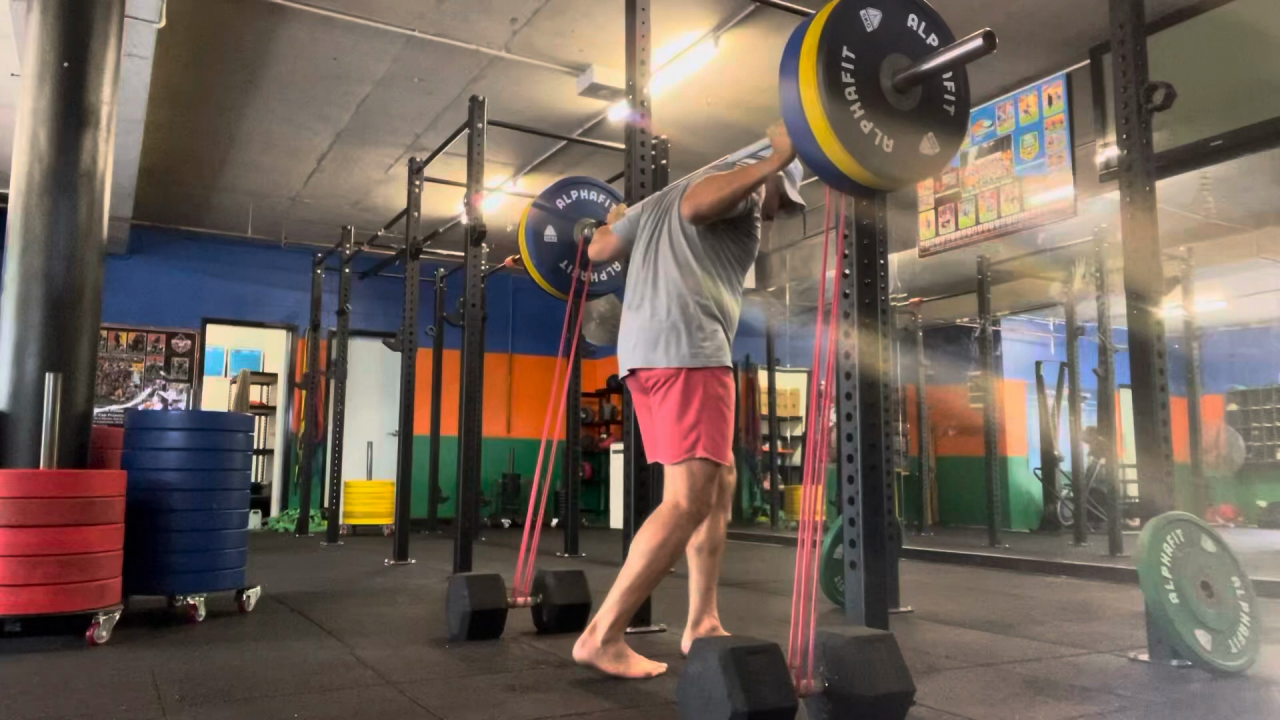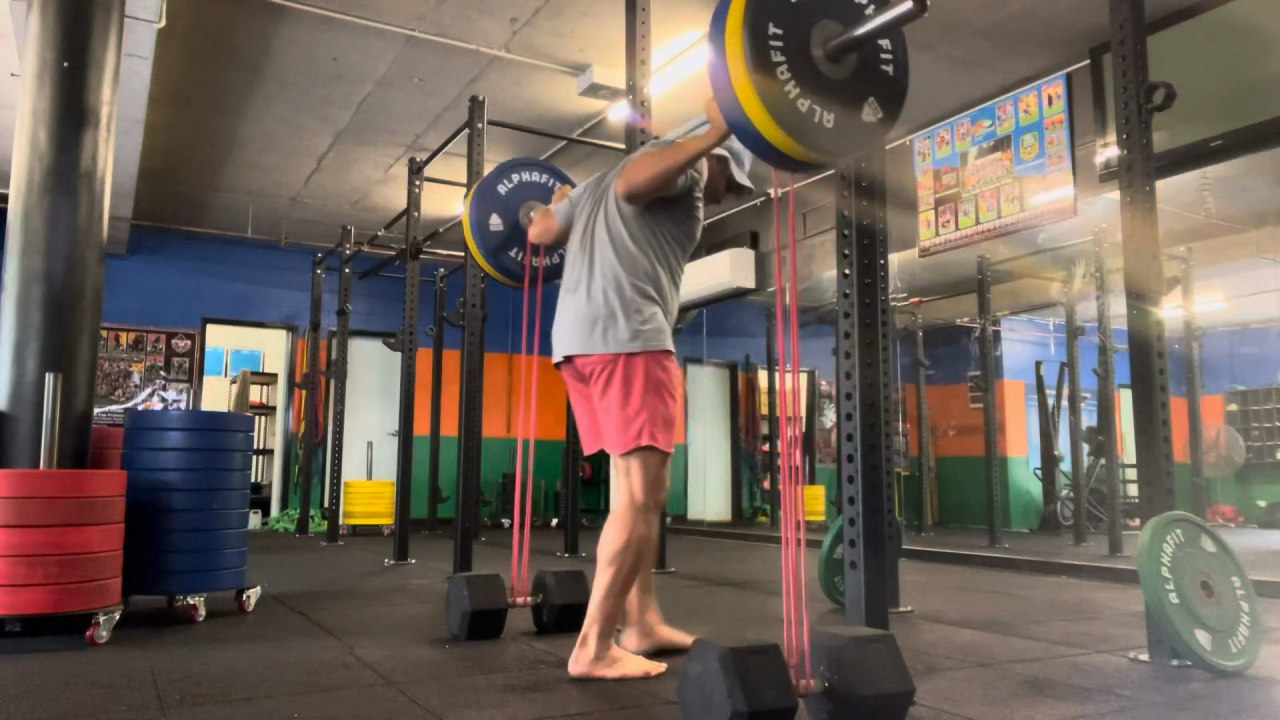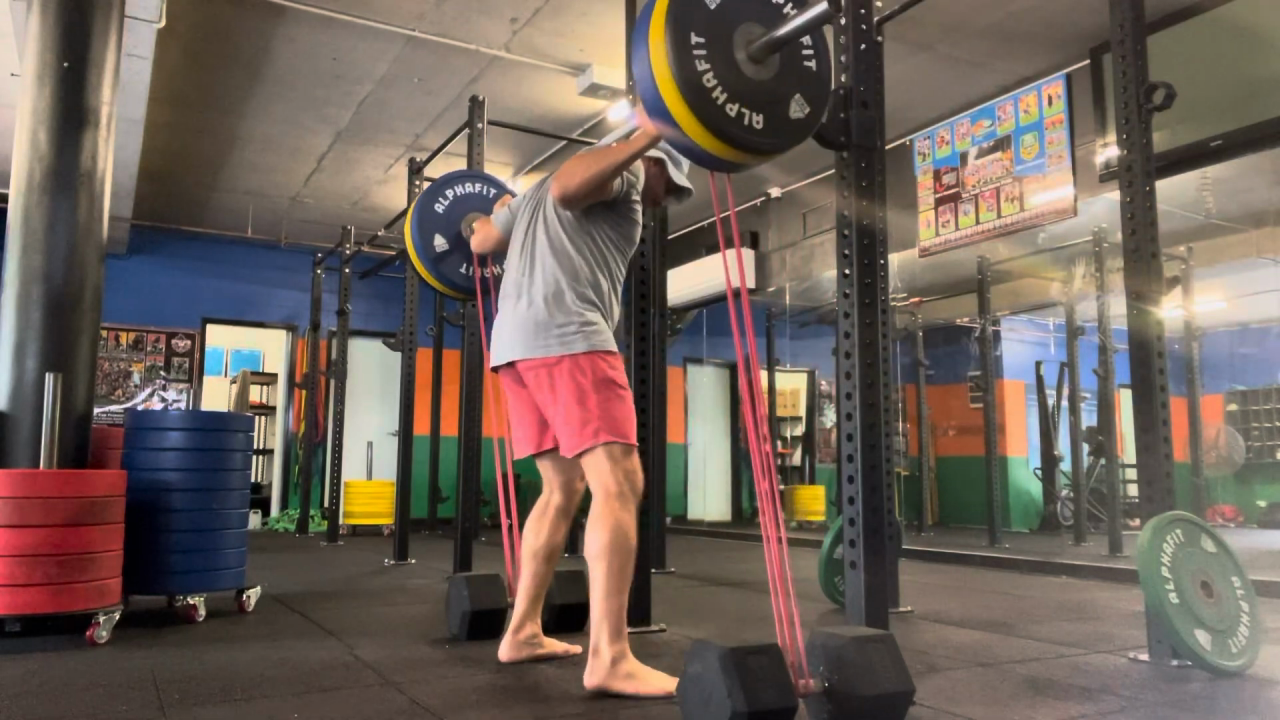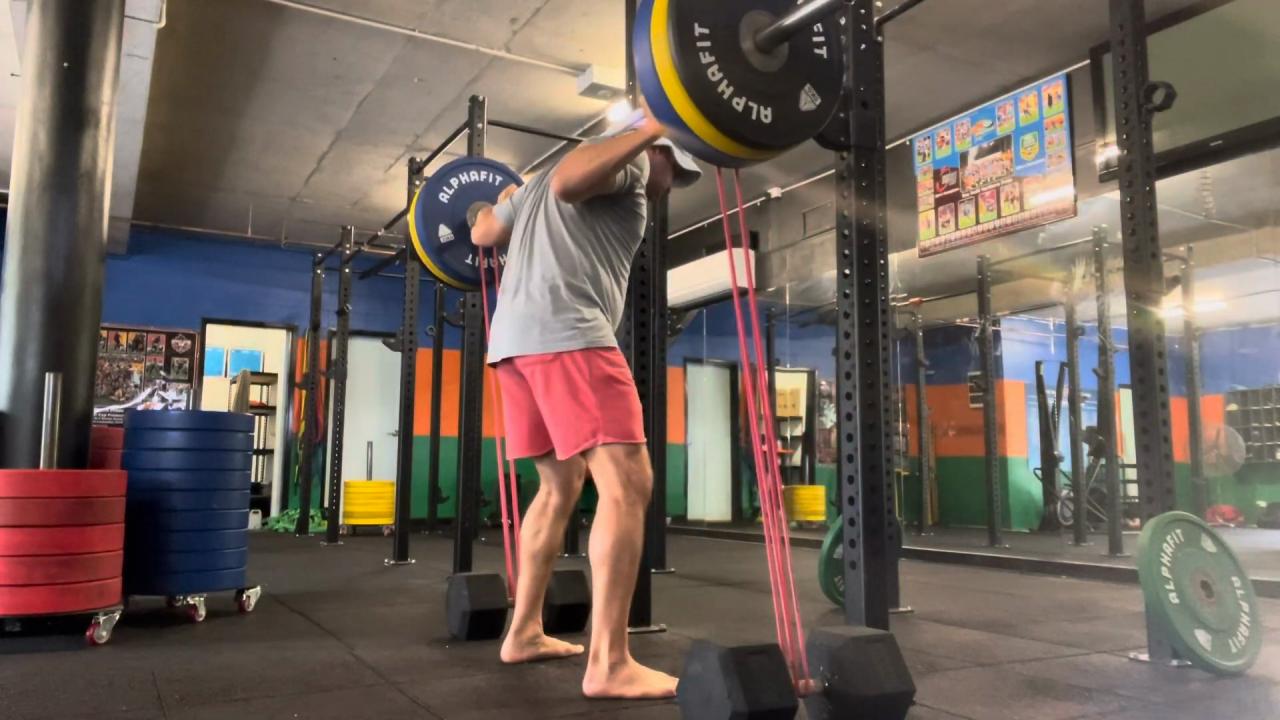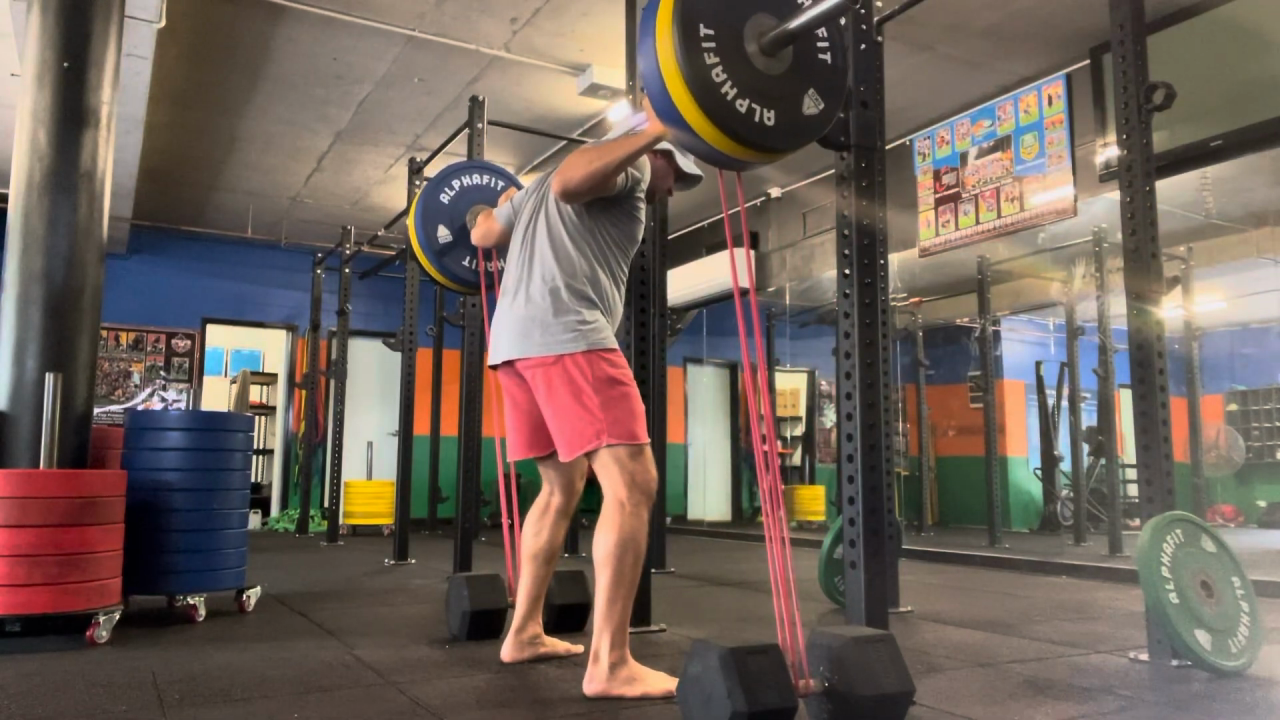
dt=1s
person 1, frame 1
left shoulder: (663, 197)
right shoulder: (741, 180)
left elbow: (599, 248)
right elbow: (699, 206)
left wrist: (617, 219)
right wrist: (777, 158)
left hip: (646, 353)
right hip: (687, 351)
left knee: (719, 483)
right knee: (689, 500)
left ankle: (702, 624)
right ankle: (603, 635)
person 1, frame 2
left shoulder: (599, 181)
right shoulder: (688, 162)
left elbow: (540, 231)
right elbow: (633, 183)
left wrist: (560, 201)
right wrist: (716, 130)
left hip: (579, 339)
right hip: (627, 335)
left knee: (641, 486)
right knee: (642, 491)
left ankle: (640, 620)
right ankle: (595, 647)
person 1, frame 3
left shoulder: (537, 190)
right shoulder: (626, 167)
left elbow: (482, 239)
right elbow: (567, 186)
left wrist: (501, 209)
right wrist: (648, 133)
left hip: (518, 342)
right hip: (568, 337)
left knee: (564, 487)
right knee: (617, 485)
left ankle: (523, 630)
right ankle: (610, 657)
person 1, frame 4
left shoulder: (538, 182)
right shoulder: (630, 157)
left elbow: (483, 232)
right elbow: (567, 180)
left wrist: (505, 200)
right wrist: (651, 125)
left hip: (517, 338)
right hip: (566, 332)
left knee: (562, 484)
right knee: (627, 483)
left ankle: (525, 631)
right ankle: (609, 663)
person 1, frame 5
left shoulder: (536, 188)
right shoulder: (632, 161)
left elbow: (482, 234)
right elbow: (567, 182)
left wrist: (504, 202)
right wrist: (655, 128)
left hip: (517, 339)
right hip: (566, 335)
left knee: (563, 485)
right knee: (632, 484)
left ankle: (525, 631)
right ankle: (610, 664)
